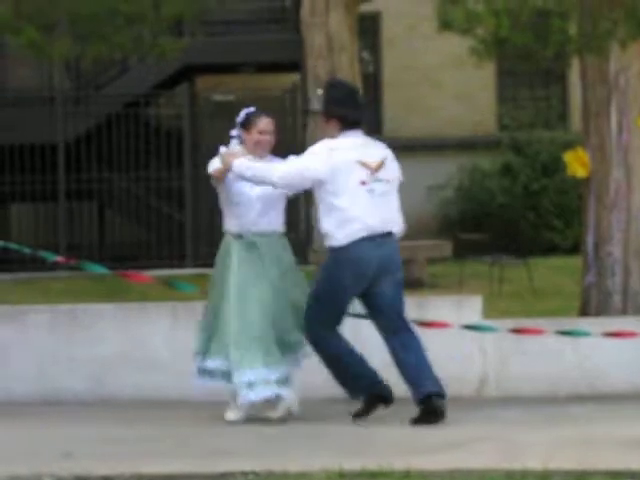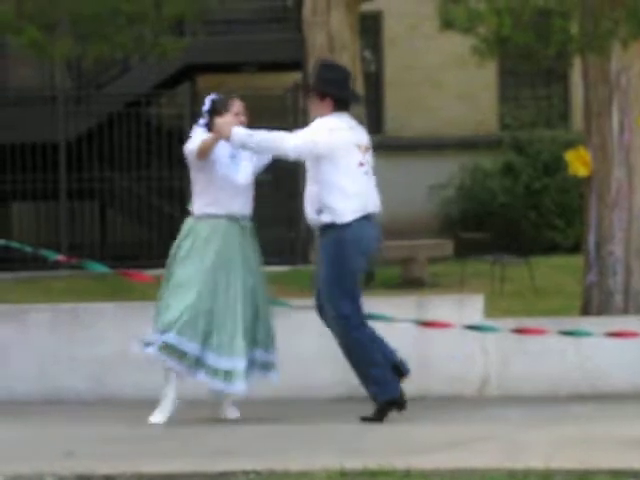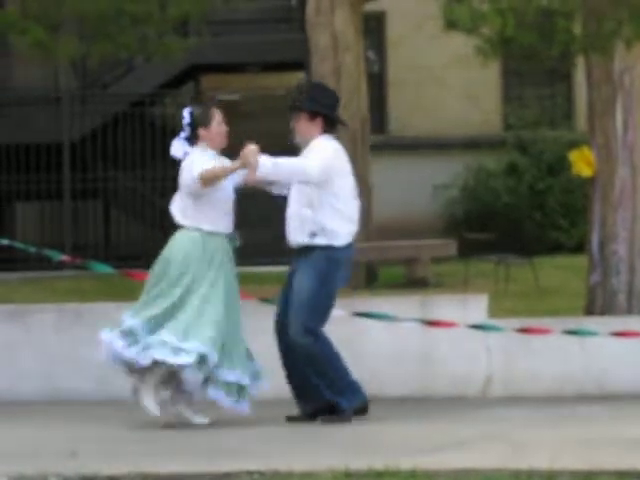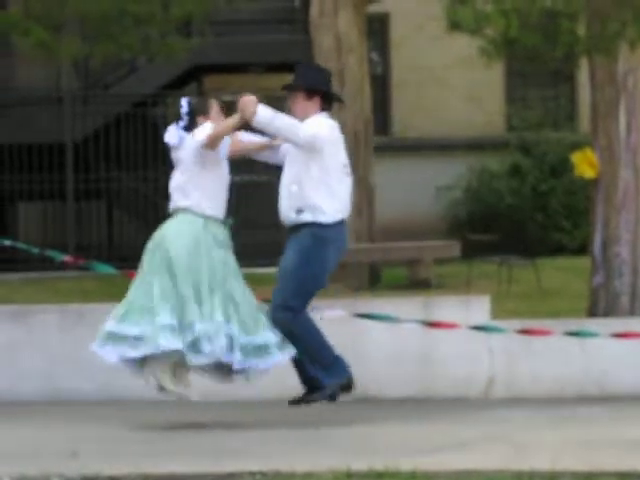
dt=0.3s
person 1, frame 1
left shoulder: (327, 151)
right shoulder: (381, 151)
left elbow: (284, 177)
left wrist: (239, 164)
left hip: (349, 256)
right hip: (386, 250)
left knee: (317, 328)
right knee: (396, 328)
left ankle: (373, 389)
right ankle: (430, 397)
person 1, frame 2
left shoulder: (327, 130)
right shoulder: (355, 132)
left elbow: (288, 145)
left wrist: (236, 134)
left hip: (343, 236)
right hip: (362, 230)
left knee: (343, 317)
right knee: (331, 308)
left ankle: (387, 392)
right ankle: (387, 365)
person 1, frame 3
left shoulder: (326, 152)
right shoulder: (321, 156)
left elbow: (306, 172)
right elbow: (292, 180)
left wrist: (262, 164)
right wrist: (258, 174)
left hip: (324, 257)
right hip: (313, 256)
left knee: (303, 334)
right knee: (286, 329)
left ankle: (349, 399)
right ankle: (318, 402)
person 1, frame 4
left shoulder: (321, 127)
right shoulder: (317, 136)
left elbow: (296, 132)
right elbow: (284, 153)
left wrist: (257, 113)
left hip: (316, 237)
right hip: (314, 236)
left knee: (284, 311)
right knee: (289, 310)
left ankle: (332, 374)
right ankle: (321, 381)
person 2, frame 1
right shoulder: (224, 164)
right elbow: (217, 175)
left hip: (272, 253)
right hip: (237, 253)
left knee: (266, 321)
right knee: (239, 323)
person 2, frame 2
left shoulder: (248, 151)
right shoulder: (201, 145)
right elbow: (202, 149)
right wrist: (219, 134)
left hip: (238, 239)
right hip: (204, 237)
left knee: (236, 315)
right knee: (189, 309)
left ankle: (226, 392)
right ankle: (169, 398)
person 2, frame 3
left shoulder: (218, 163)
right shoulder: (196, 162)
left elbow: (248, 175)
right elbow: (206, 178)
right wrist: (238, 164)
left hip: (211, 255)
right hip: (195, 251)
left knee: (212, 327)
right knee: (198, 325)
left ankle: (179, 399)
right ankle: (148, 379)
person 2, frame 4
left shoulder: (197, 148)
right shoulder: (200, 139)
left elbow: (239, 147)
right elbow: (216, 134)
right wrist: (243, 115)
left hip: (189, 238)
right hip: (194, 237)
left knee: (202, 309)
right knee: (209, 309)
right ankle: (163, 369)
